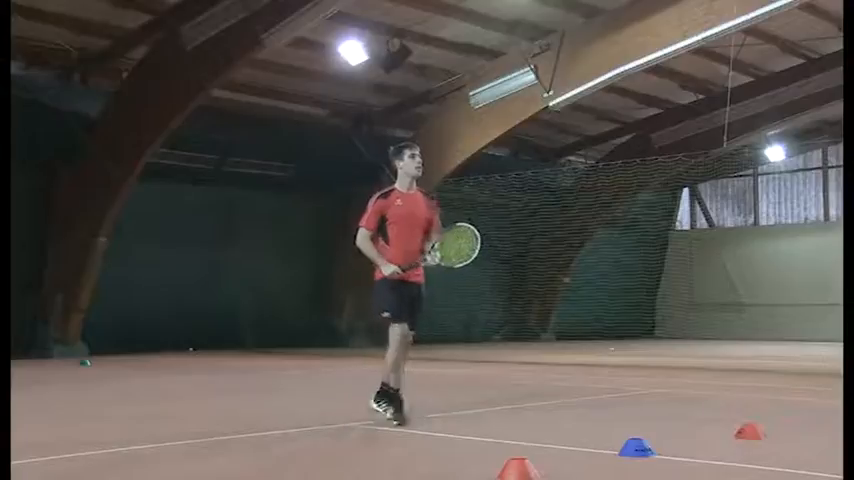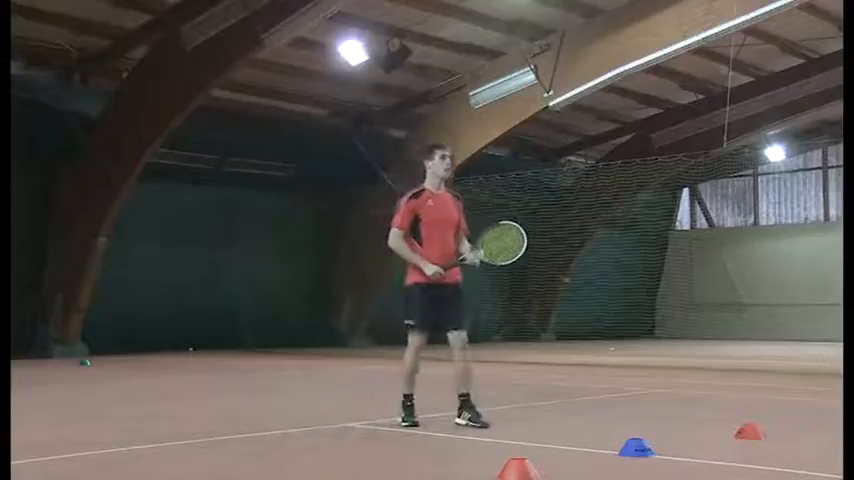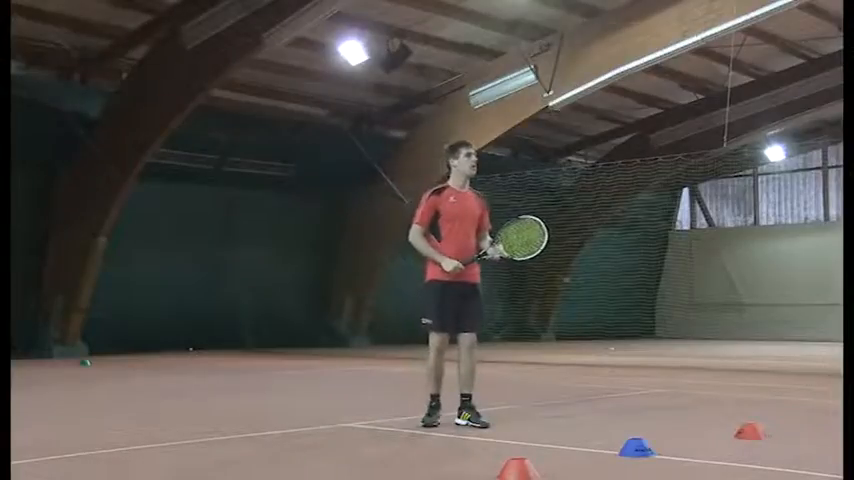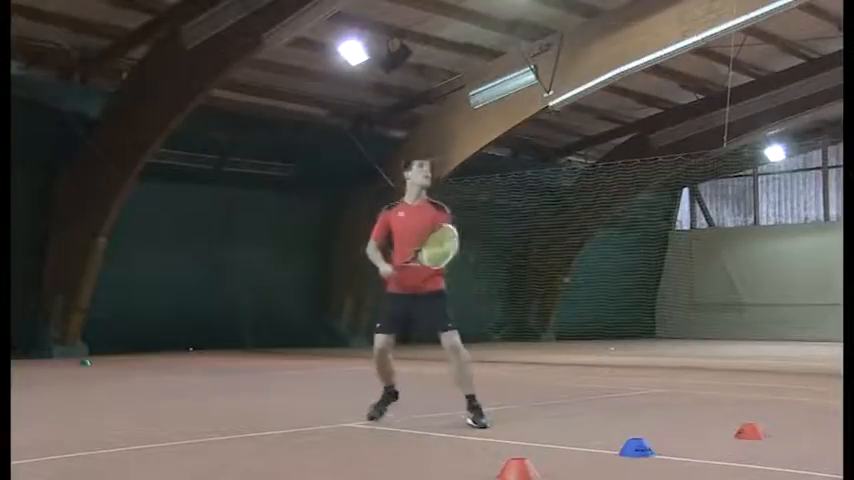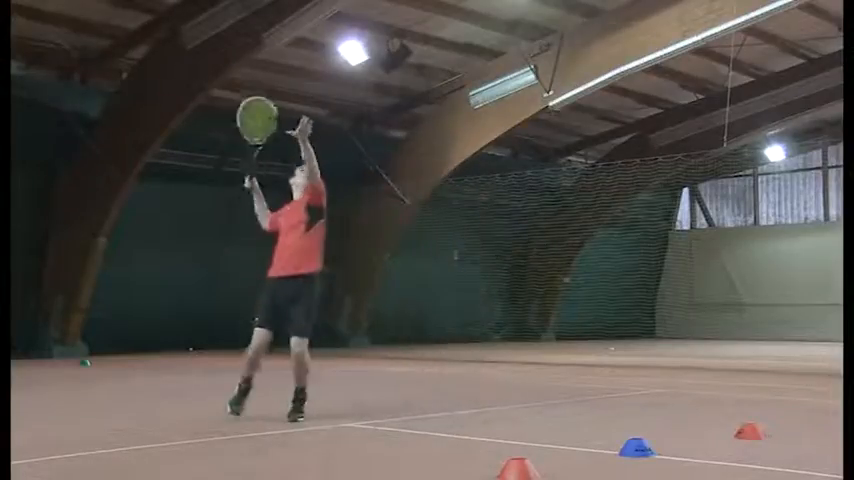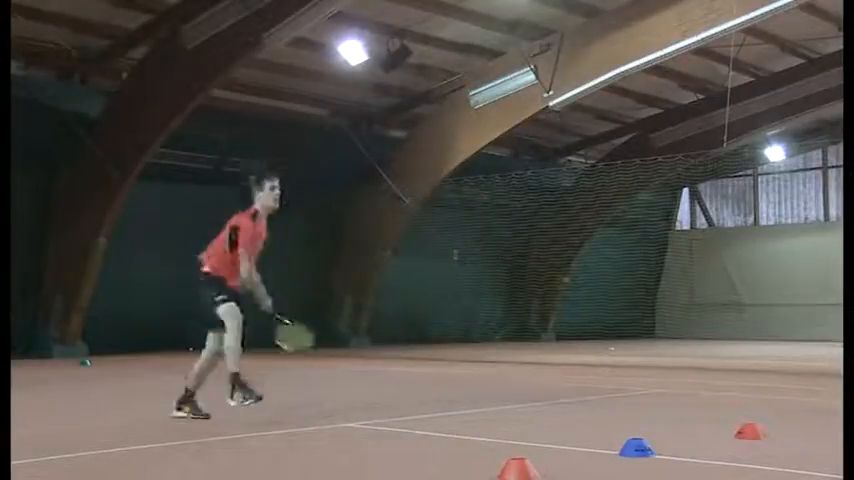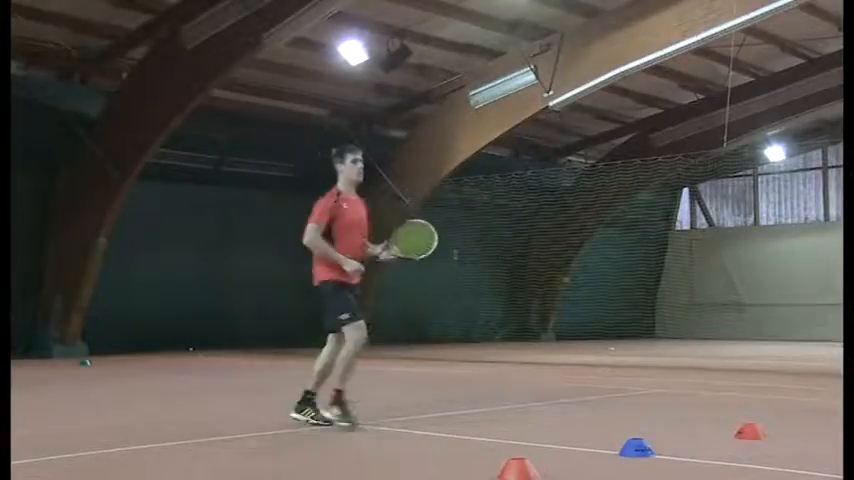
dt=0.7s
person 1, frame 1
left shoulder: (427, 201)
right shoulder: (383, 199)
left elbow: (433, 236)
right elbow: (362, 238)
left wrist: (430, 253)
right wrist: (383, 264)
left hip: (415, 280)
right hip: (389, 279)
left knee: (406, 340)
right knee: (399, 334)
left ankle: (383, 395)
right ankle: (395, 398)
person 1, frame 2
left shoulder: (455, 201)
right shoulder: (413, 199)
right elbow: (394, 240)
left wrist: (469, 252)
right wrist: (424, 265)
left hip: (451, 283)
right hip: (421, 283)
left knee: (460, 342)
right knee: (416, 343)
left ankle: (465, 407)
right ankle: (407, 405)
person 1, frame 3
left shoulder: (478, 200)
right shoulder: (436, 196)
right elbow: (414, 236)
left wrist: (490, 249)
right wrist: (443, 260)
left hip: (469, 281)
right hip: (441, 280)
left knee: (469, 343)
right knee: (438, 343)
left ankle: (466, 407)
right ankle: (434, 405)
person 1, frame 4
left shoulder: (439, 210)
right shoulder: (390, 212)
right elbow: (372, 246)
right wrist: (382, 265)
left hip: (430, 290)
right hip: (398, 291)
left knee: (453, 345)
right knee: (380, 348)
left ankle: (473, 406)
right ankle: (390, 393)
person 1, frame 5
left shoulder: (315, 198)
right shoulder: (284, 212)
left elbow: (313, 170)
right elbow: (266, 223)
left wrist: (304, 140)
right wrist: (255, 190)
left hip: (303, 282)
right hip: (276, 282)
left knee: (298, 350)
right knee: (258, 344)
left ankle: (299, 397)
right ankle: (244, 388)
person 1, frame 6
left shoulder: (260, 223)
right shoulder: (248, 224)
right elbow: (247, 271)
right wrist: (264, 298)
left hip: (228, 284)
right hip: (214, 279)
left knee: (216, 346)
right knee: (234, 319)
left ankle: (186, 401)
right ankle: (238, 387)
person 1, frame 7
left shoulder: (359, 203)
right shoulder: (330, 201)
right elbow: (309, 238)
left wrist: (379, 251)
right wrist: (344, 262)
left hip: (350, 282)
right hip: (332, 280)
left knee: (337, 344)
right knee: (358, 335)
left ankle: (305, 403)
right ankle: (337, 401)
